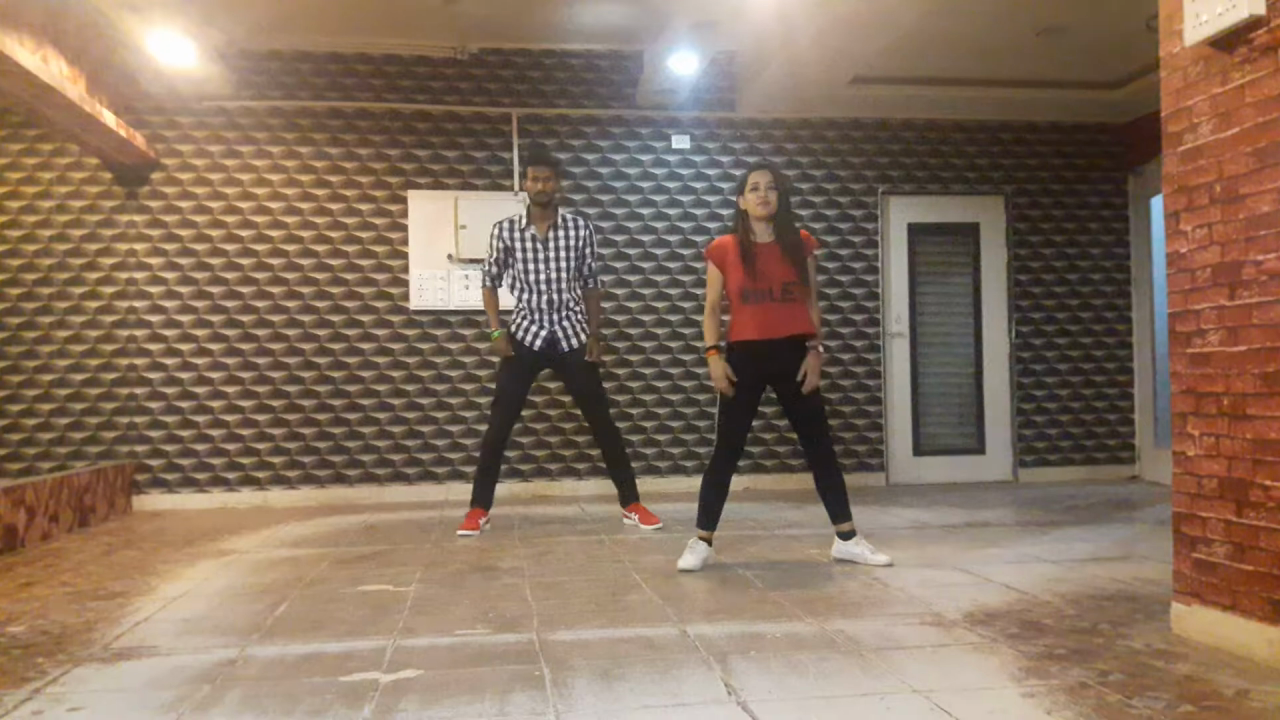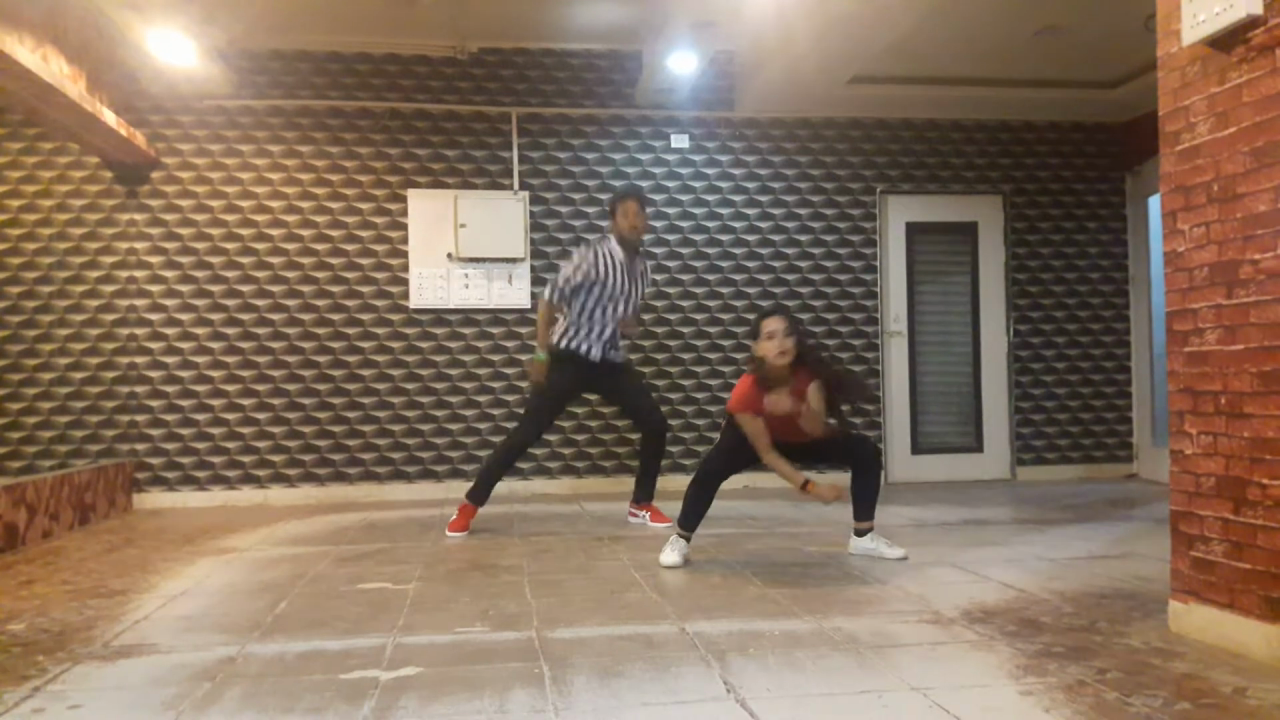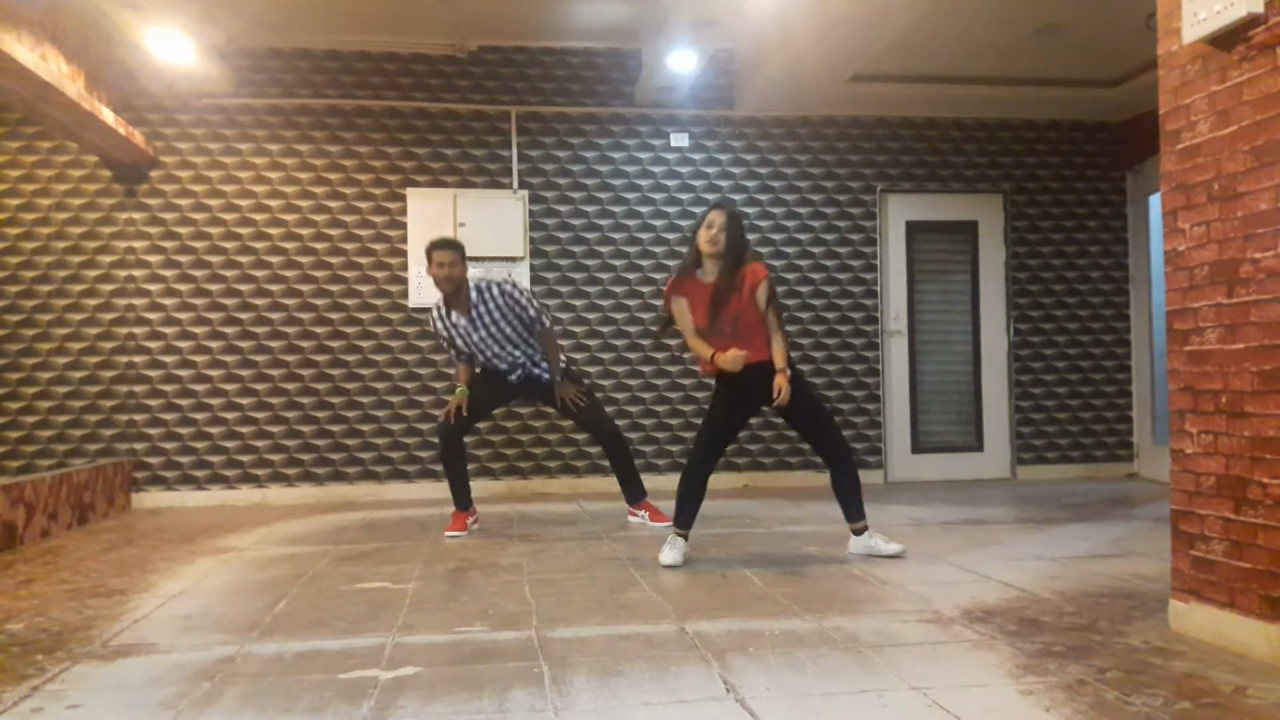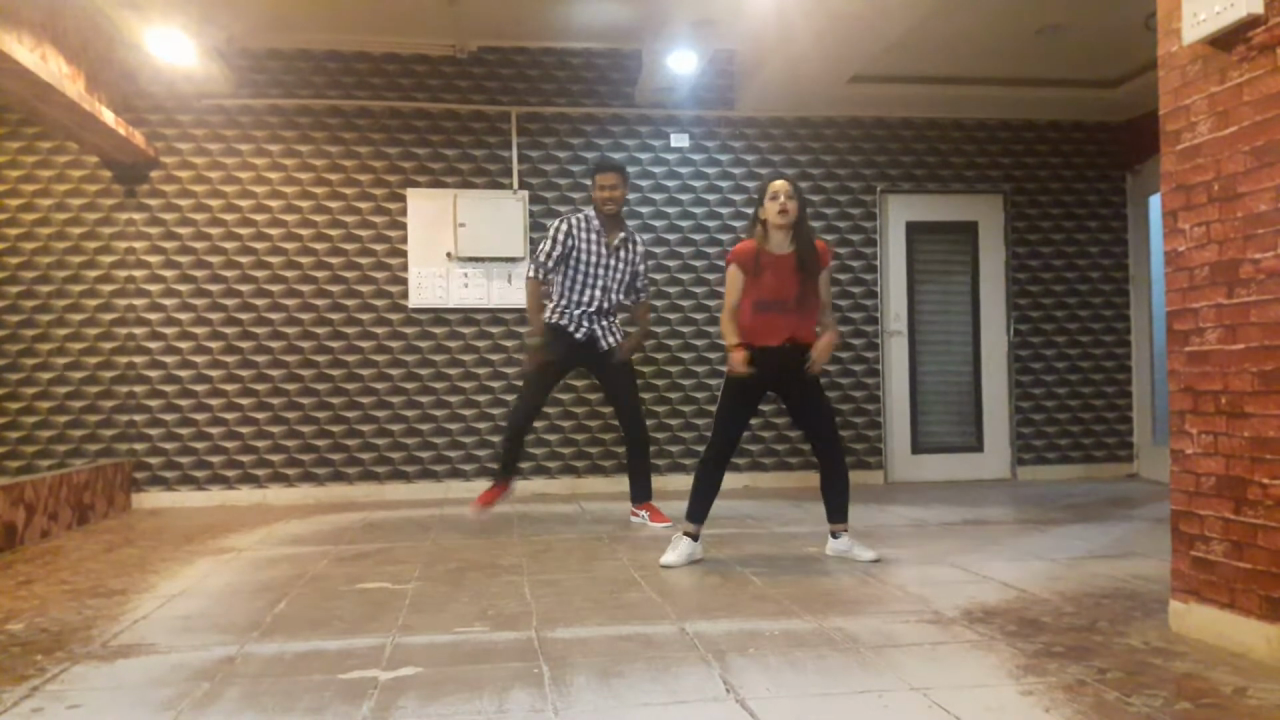
dt=1s
person 1, frame 1
left shoulder: (801, 244)
right shoulder: (723, 250)
left elbow: (811, 303)
right elbow: (712, 310)
left wrist: (816, 350)
right wrist: (713, 353)
left hip: (793, 354)
right hip: (744, 356)
left knee: (819, 446)
right knee: (726, 452)
left ankle: (847, 539)
right ankle: (702, 542)
person 1, frame 2
left shoulder: (810, 371)
right shoulder: (747, 391)
left elbow: (820, 429)
right elbow: (766, 452)
left wrist: (802, 412)
right wrist: (807, 485)
left hip: (799, 439)
right hip: (749, 439)
left knee: (866, 453)
right knee: (712, 469)
left ankle: (863, 536)
right ankle: (681, 540)
person 1, frame 3
left shoulder: (752, 276)
right shoulder: (680, 288)
left elbow: (773, 327)
right elbow: (692, 338)
left wrist: (781, 372)
right wrist: (716, 357)
left hip: (774, 374)
right hip: (732, 381)
left knee: (836, 448)
right knee: (701, 455)
left ankle: (861, 535)
right ankle: (678, 538)
person 1, frame 4
left shoulder: (815, 255)
right shoulder: (745, 255)
left elbow: (823, 309)
right elbow: (729, 311)
left wrist: (827, 337)
right wrist: (734, 348)
left hip: (797, 360)
right hip: (753, 359)
left knee: (831, 446)
right knee: (719, 449)
left ankle: (840, 537)
right ankle: (689, 538)
person 2, frame 1
left shoulder: (580, 228)
right shoulder: (505, 230)
left elbow: (591, 284)
right elbow: (490, 282)
left wrist: (595, 334)
right wrist: (496, 330)
left hip: (572, 337)
right hip: (525, 337)
left knee: (601, 420)
right knee: (500, 423)
left ankle: (631, 503)
right ankle: (479, 509)
person 2, frame 2
left shoulder: (642, 268)
right shoulder: (592, 256)
right elbow: (550, 302)
left wrist: (629, 327)
right wrist: (542, 354)
left hip: (610, 362)
right hip: (570, 359)
left knee: (654, 423)
right knee: (530, 430)
left ankle: (641, 505)
right ankle: (471, 504)
person 2, frame 3
left shoulder: (501, 292)
right shoulder: (440, 318)
left elbow: (544, 327)
right elbow: (464, 357)
left wrist: (559, 379)
right wrist: (462, 389)
left hip: (543, 369)
right hip: (499, 375)
left knee: (606, 430)
right knee: (450, 427)
left ankle: (638, 503)
right ankle: (464, 511)
person 2, frame 4
left shoulder: (634, 243)
right shoulder: (570, 226)
left elbow: (639, 297)
right elbow: (537, 278)
left wrist: (641, 332)
right wrist: (537, 336)
left hip: (605, 337)
right hip: (561, 332)
left knee: (634, 419)
right knee: (525, 411)
left ankle: (643, 503)
right ankle: (502, 482)
